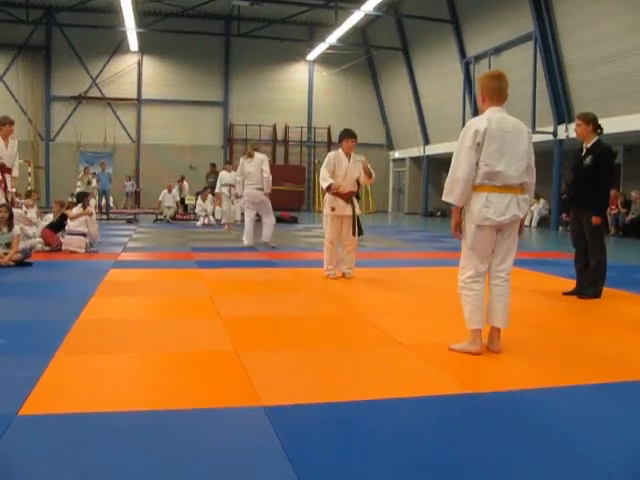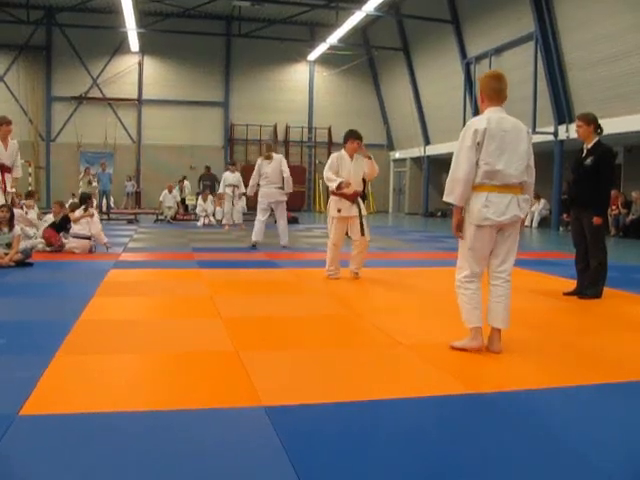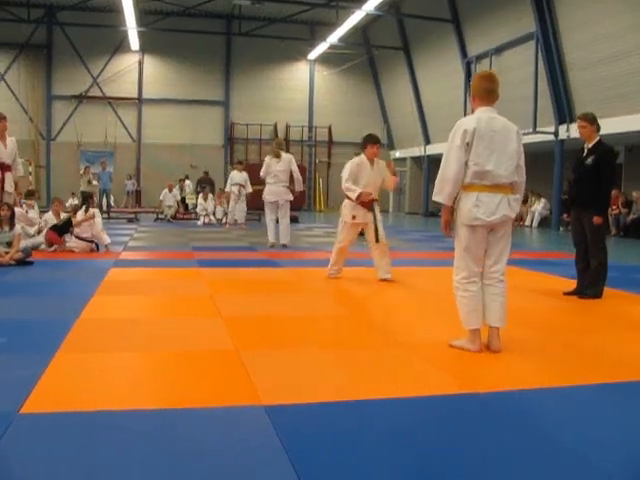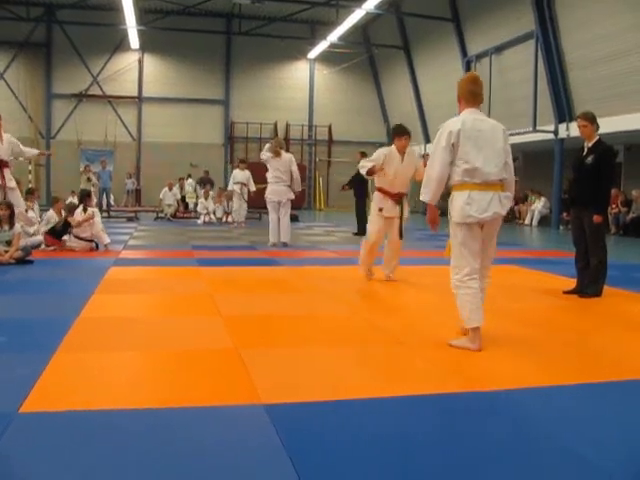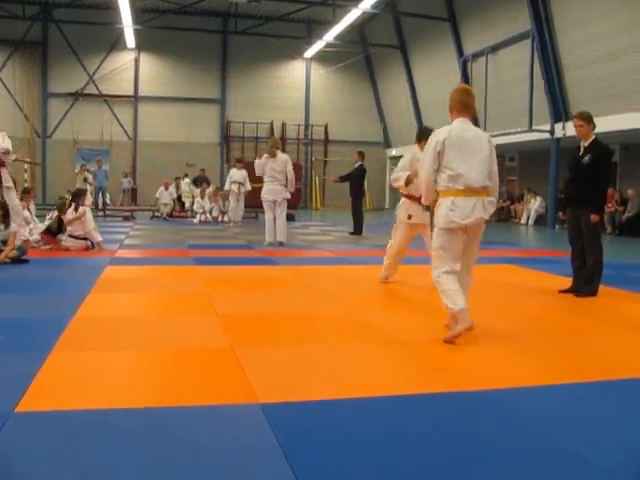
dt=0.3s
person 1, frame 1
left shoulder: (477, 125)
right shoulder: (522, 129)
left elbow: (462, 171)
right elbow: (530, 173)
left wrist: (456, 208)
right wrist: (522, 209)
left hip: (482, 203)
right hip: (511, 204)
left knee: (472, 273)
right knee: (501, 273)
left ankle: (475, 338)
right ankle: (495, 337)
person 1, frame 2
left shoulder: (476, 125)
right shoulder: (521, 129)
left elbow: (463, 170)
right elbow: (529, 173)
left wrist: (457, 208)
right wrist: (521, 208)
left hip: (483, 203)
right hip: (511, 204)
left knee: (468, 273)
right knee: (502, 274)
left ankle: (475, 335)
right ankle: (495, 337)
person 1, frame 3
left shoulder: (466, 125)
right shoulder: (512, 129)
left elbow: (452, 170)
right elbow: (520, 173)
left wrist: (446, 206)
right wrist: (512, 205)
left hip: (474, 202)
right hip: (503, 203)
left knee: (467, 274)
right knee: (496, 274)
left ankle: (473, 337)
right ankle: (494, 336)
person 1, frame 4
left shoulder: (452, 126)
right shoulder: (498, 129)
left elbow: (438, 169)
right elbow: (508, 170)
left wrist: (431, 204)
right wrist: (504, 203)
left hip: (466, 200)
right hip: (494, 200)
left knee: (465, 271)
right knee: (481, 269)
left ankle: (473, 336)
right ankle: (472, 323)
person 1, frame 5
left shoulder: (441, 135)
right shoulder: (485, 138)
left elbow: (426, 175)
right elbow: (493, 179)
left wrist: (429, 201)
right wrist: (488, 207)
left hip: (452, 205)
right hip: (478, 206)
left knee: (444, 269)
right knee: (464, 268)
left ankle: (462, 317)
right ankle: (456, 316)
person 2, frame 1
left shoulder: (604, 151)
right shoulder: (581, 152)
left elbow: (606, 184)
left wrist: (599, 212)
right wrist: (569, 208)
left hip: (592, 210)
right hip: (577, 209)
left knee: (595, 250)
right knee: (580, 249)
left ankle: (594, 288)
right ankle: (581, 285)
person 2, frame 2
left shoulder: (604, 151)
right shoulder: (581, 153)
left elbow: (606, 185)
left wrist: (600, 212)
right wrist: (569, 208)
left hip: (593, 210)
right hip: (578, 209)
left knee: (595, 250)
right knee: (581, 250)
left ankle: (594, 288)
right ankle: (582, 285)
person 2, frame 3
left shoulder: (605, 151)
right shoulder: (582, 152)
left elbow: (607, 185)
left wrist: (601, 212)
right wrist: (570, 208)
left hip: (593, 210)
right hip: (578, 209)
left knee: (596, 250)
right knee: (581, 249)
left ankle: (594, 289)
right ankle: (582, 286)
person 2, frame 4
left shoulder: (605, 150)
right shoulder: (581, 151)
left elbow: (607, 183)
left wrist: (600, 211)
right wrist: (570, 207)
left hip: (593, 208)
right hip: (578, 208)
left knee: (595, 248)
right knee: (581, 248)
left ankle: (594, 287)
right ankle: (582, 284)
person 2, frame 5
left shoulder: (602, 150)
right shoulder: (577, 151)
left elbow: (603, 183)
left wrist: (597, 210)
right wrist: (566, 206)
left hip: (590, 208)
right hip: (574, 207)
left knee: (591, 248)
right knee: (576, 247)
left ankle: (589, 286)
right ankle: (577, 283)
person 3, frame 1
left shoulder: (359, 160)
right shoulder: (332, 157)
left elbow: (366, 179)
right elbow: (324, 174)
left wrist: (367, 172)
right wrist: (330, 185)
left hip: (350, 202)
right hip: (333, 202)
left knee: (351, 239)
right knee: (331, 238)
left ankle: (347, 269)
right ankle: (331, 270)
person 3, frame 2
left shoulder: (361, 159)
right shoulder: (336, 158)
left elbow: (371, 174)
right elbow: (328, 175)
left wrist: (367, 157)
right wrist: (340, 183)
left hip: (356, 203)
right hip: (339, 202)
left knee: (362, 238)
right knee: (335, 240)
left ankle: (356, 268)
right ankle: (332, 271)
person 3, frame 3
left shoulder: (381, 165)
right shoulder: (355, 163)
left elbow: (390, 185)
right elbow: (346, 184)
left wrist: (392, 173)
right wrist: (359, 194)
left hip: (371, 208)
right hip: (353, 207)
left knee: (380, 242)
right knee: (343, 242)
left ankle: (385, 273)
right ankle: (333, 270)
person 3, frame 4
left shoulder: (413, 156)
right shoulder: (384, 153)
left elbow: (419, 176)
right elbow: (364, 164)
left wrist: (426, 165)
right wrist: (372, 168)
left hip: (399, 202)
right hip: (382, 200)
left knee: (396, 240)
right knee: (374, 236)
left ankle: (388, 271)
right ankle: (366, 265)
person 3, frame 5
right shoulder: (411, 157)
right elbow: (395, 179)
right wrist: (410, 177)
left hip: (428, 208)
right hip: (410, 207)
right knee: (398, 244)
right ankle: (386, 273)
